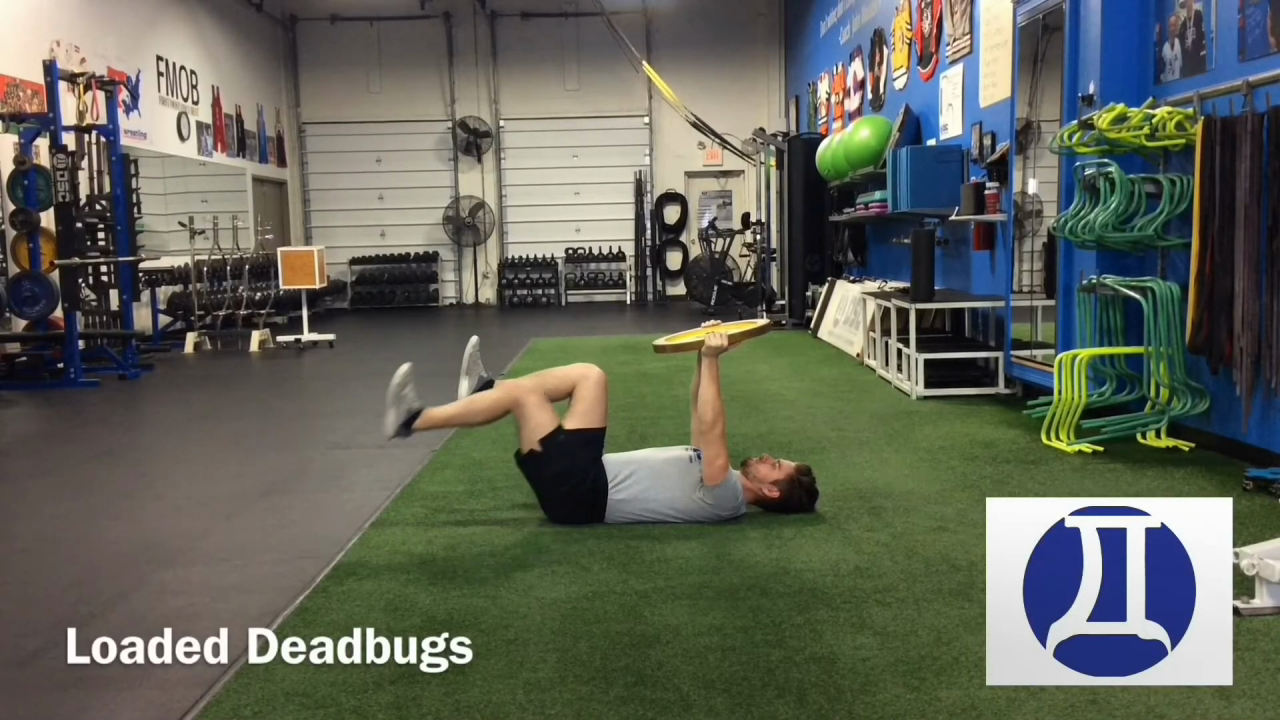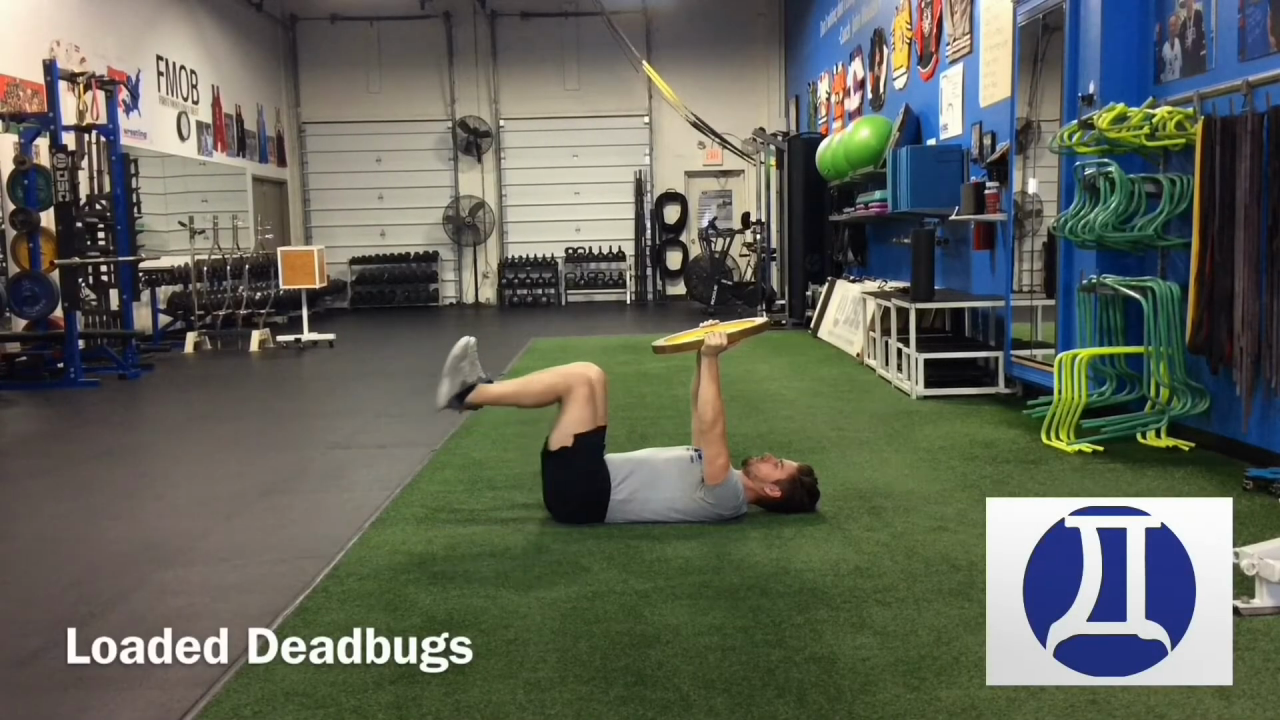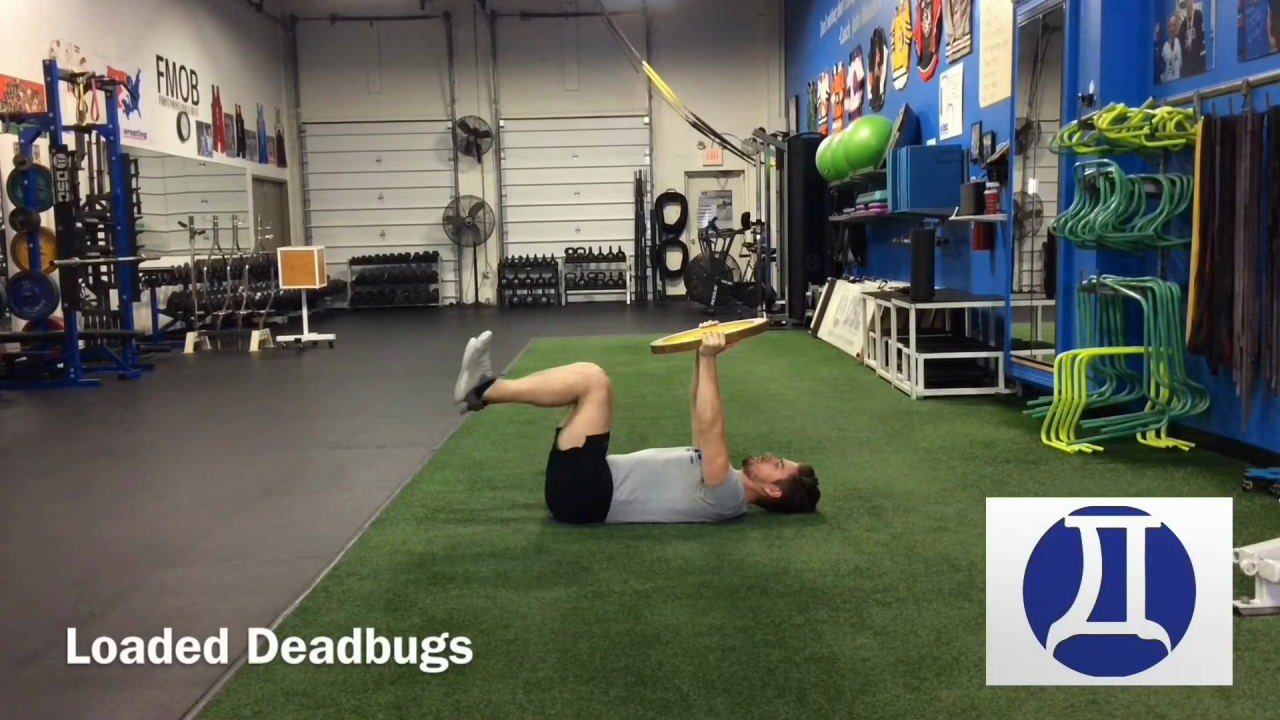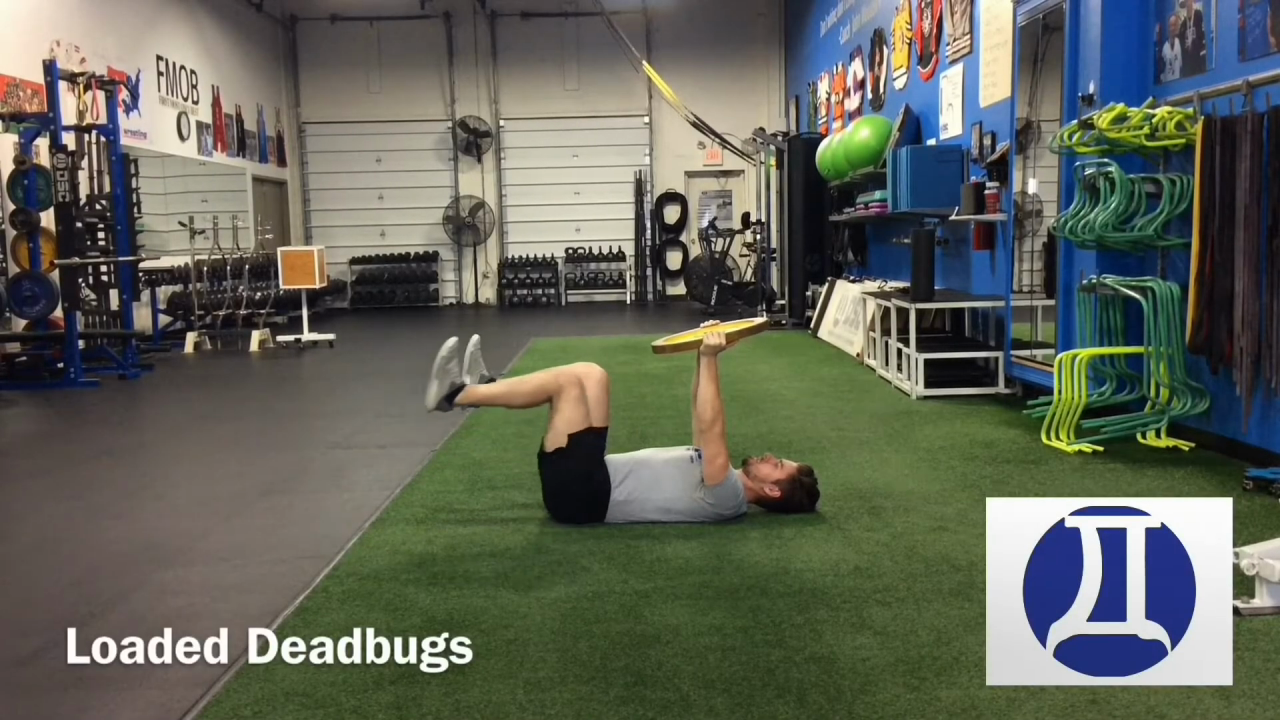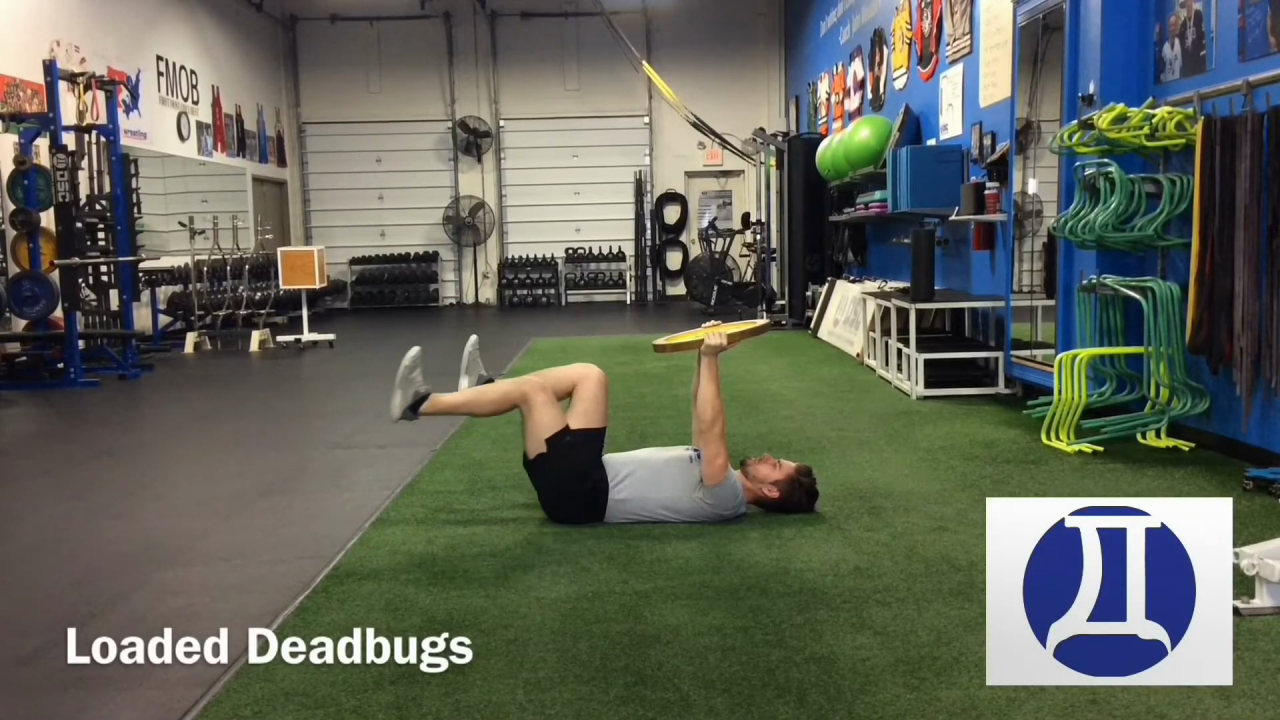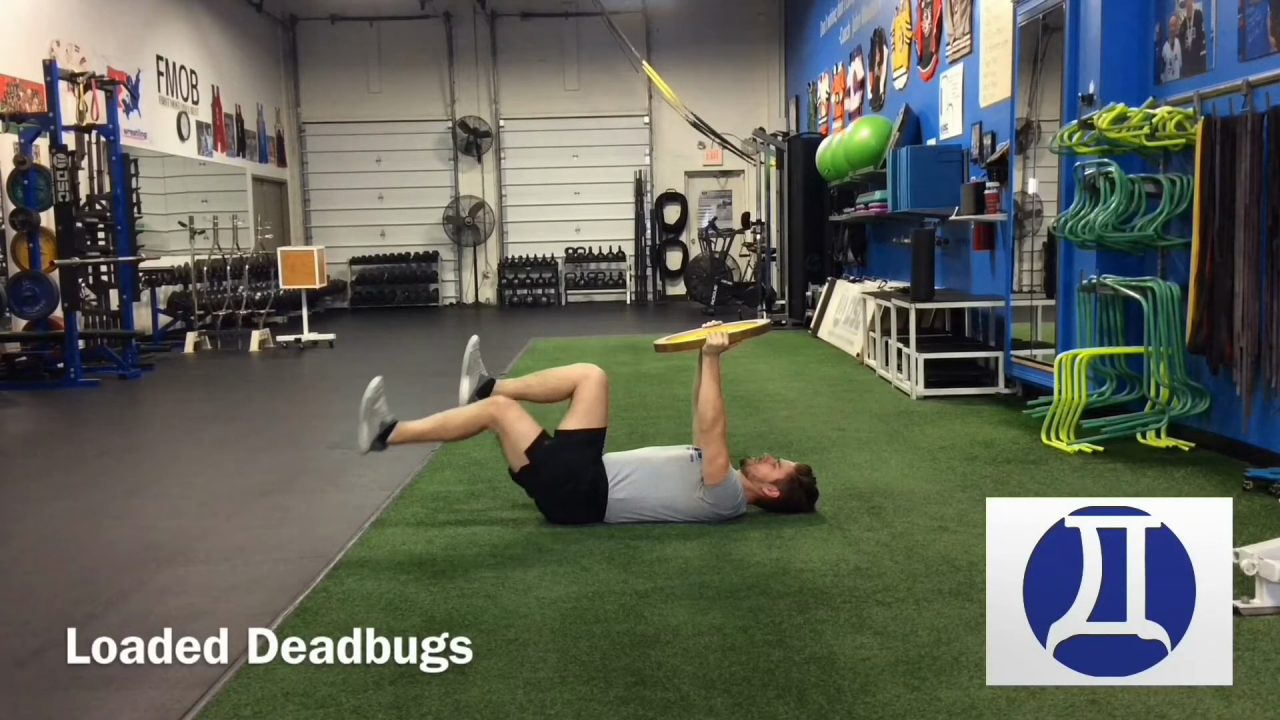
dt=0.3s
person 1, frame 1
left shoulder: (726, 498)
right shoulder: (721, 479)
left elbow: (711, 431)
right elbow: (704, 426)
left wrist: (711, 361)
right wrist: (704, 360)
left hip: (580, 496)
right hip: (590, 475)
left knee: (525, 392)
right knee: (589, 375)
left ankle: (412, 419)
right ankle: (484, 390)
person 1, frame 2
left shoulder: (726, 497)
right shoulder: (727, 478)
left elbow: (711, 431)
right elbow: (703, 419)
left wrist: (710, 361)
right wrist: (703, 358)
left hip: (584, 494)
right hip: (597, 476)
left knee: (577, 382)
right knee: (588, 373)
left ankle: (467, 395)
right ankle: (484, 391)
person 1, frame 3
left shoulder: (726, 497)
right shoulder: (727, 480)
left elbow: (710, 431)
right elbow: (705, 428)
left wrist: (709, 360)
right wrist: (704, 358)
left hip: (582, 495)
right hip: (593, 482)
left knee: (594, 384)
right knee: (590, 375)
left ankle: (485, 388)
right ankle: (489, 390)
person 1, frame 4
left shoulder: (726, 497)
right shoulder: (725, 480)
left elbow: (710, 431)
right elbow: (706, 430)
left wrist: (709, 360)
right wrist: (703, 358)
left hip: (583, 496)
right hip: (594, 477)
left knee: (567, 381)
right knee: (590, 375)
left ankle: (455, 395)
right ankle: (485, 388)
person 1, frame 5
left shoulder: (725, 497)
right shoulder: (724, 480)
left elbow: (711, 431)
right elbow: (704, 423)
left wrist: (710, 360)
right wrist: (703, 358)
left hip: (579, 494)
right hip: (590, 474)
left knee: (532, 390)
right knee: (589, 375)
left ankle: (420, 403)
right ankle: (486, 389)
person 1, frame 6
left shoulder: (726, 498)
right shoulder: (725, 481)
left elbow: (711, 430)
right elbow: (705, 422)
left wrist: (712, 360)
right wrist: (706, 359)
left hip: (579, 494)
right hip: (588, 472)
left knee: (498, 409)
right knee: (590, 375)
left ankle: (388, 432)
right ankle: (486, 387)
